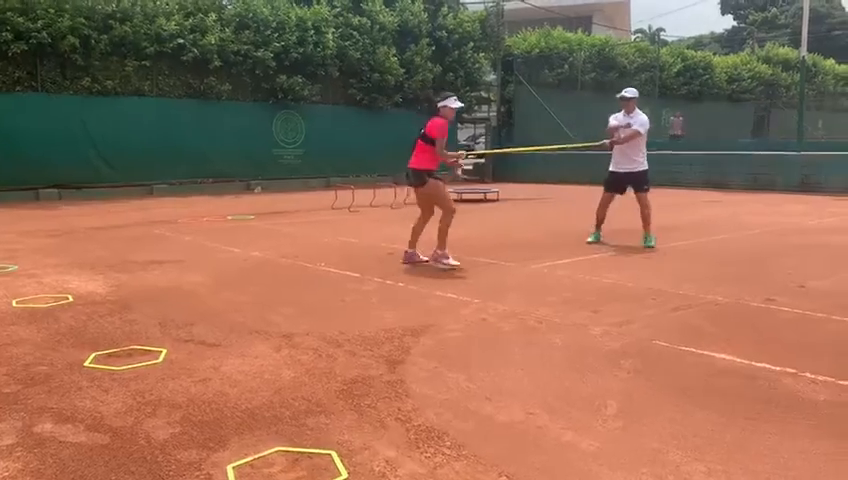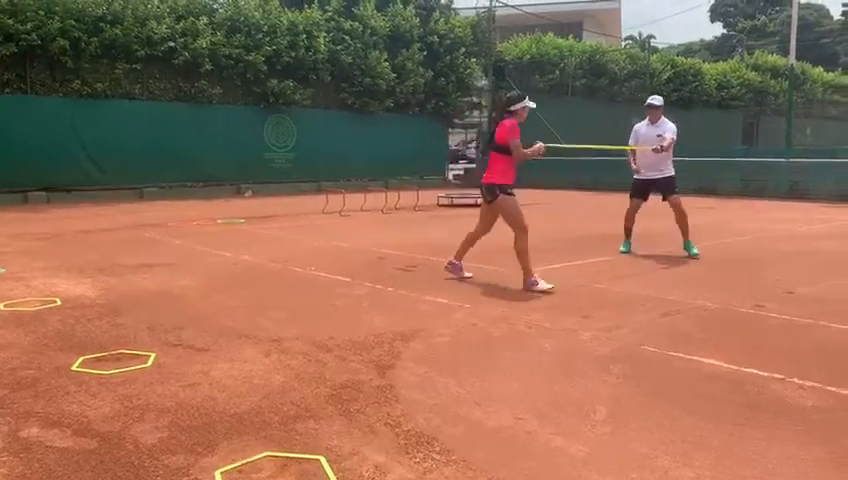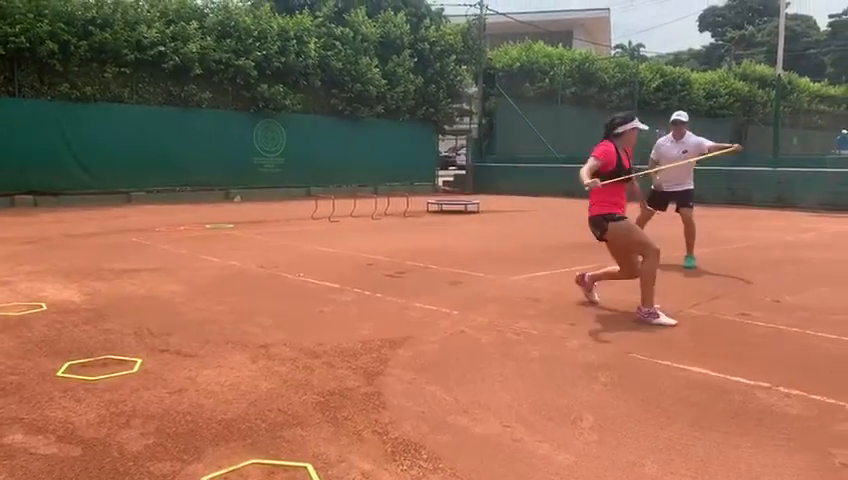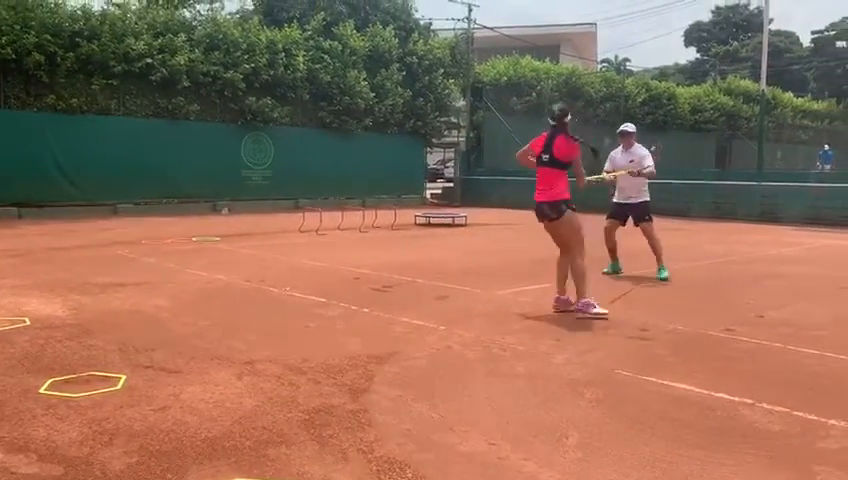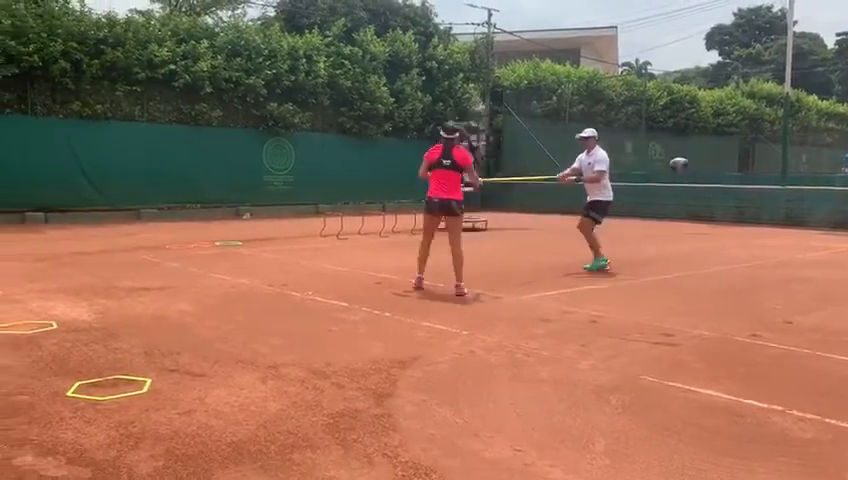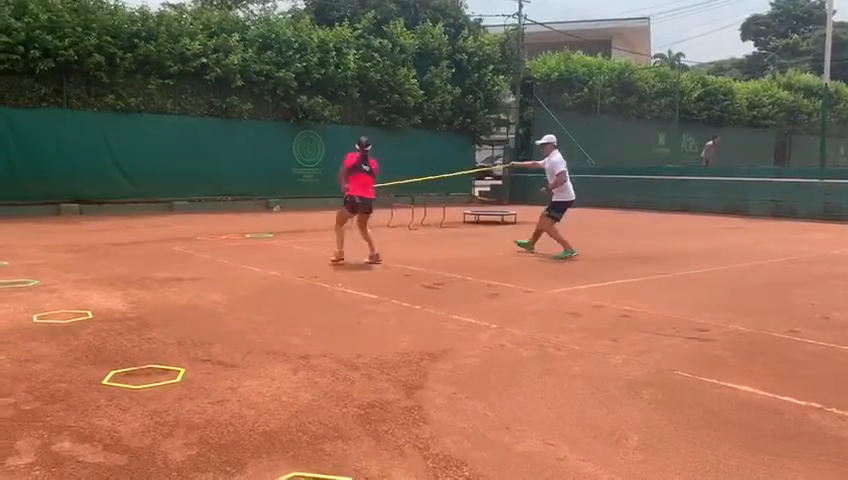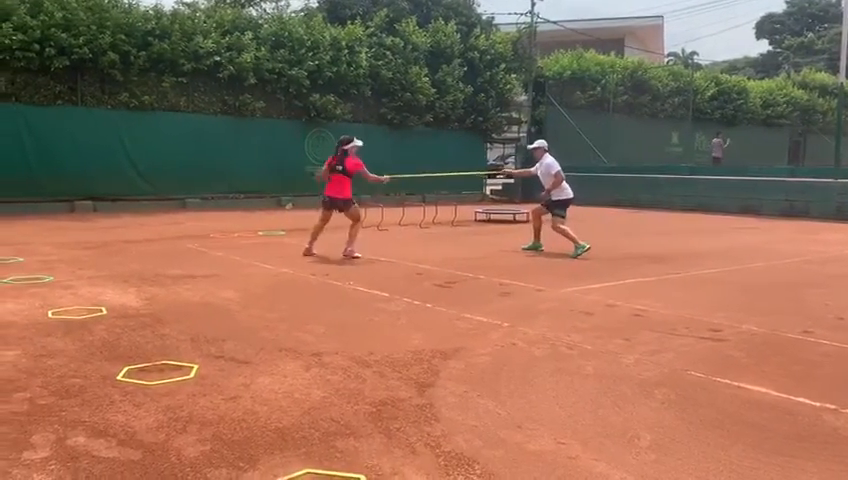
dt=0.7s
person 1, frame 1
left shoulder: (435, 122)
right shoulder: (441, 123)
right elbow: (440, 153)
left wrist: (452, 159)
right wrist: (456, 156)
left hip: (417, 172)
right hip: (423, 173)
left knee: (427, 213)
right knee: (449, 210)
left ankle: (411, 252)
right ankle: (440, 253)
person 1, frame 2
left shoulder: (504, 124)
right shoulder: (510, 125)
right elbow: (518, 156)
left wrist: (532, 152)
right wrist: (535, 150)
left hip: (494, 185)
right hip: (497, 186)
left knee: (482, 229)
right knee: (521, 229)
left ankle: (455, 263)
right ankle: (530, 279)
person 1, frame 3
left shoulder: (627, 152)
right shoulder: (606, 149)
left elbow: (631, 183)
right elbow: (585, 170)
left wrist: (643, 203)
right wrist: (588, 183)
left hip: (614, 217)
right hip: (606, 217)
left knee: (630, 270)
right knee: (652, 252)
left ankle: (588, 279)
right ankle: (647, 309)
person 1, frame 4
left shoulder: (540, 140)
right shoulder: (570, 142)
left elbow: (520, 157)
right elbow: (579, 175)
right wrist: (584, 180)
left hip: (541, 203)
right hip: (558, 203)
left knee: (566, 250)
right knee: (577, 251)
left ankle: (561, 298)
right ankle: (584, 301)
person 1, frame 5
left shoulder: (432, 151)
right shoulder: (463, 153)
left elbow: (422, 174)
right elbow: (474, 179)
right wrist: (478, 182)
left hip: (434, 200)
right hip: (453, 202)
left knee: (426, 240)
right knee: (455, 244)
left ankle: (419, 277)
right ankle: (459, 284)
person 1, frame 6
left shoulder: (350, 157)
right shoulder: (373, 163)
left elbow: (342, 176)
left wrist: (345, 185)
left hip: (354, 198)
right hip: (368, 200)
left knee: (339, 223)
right knee: (363, 227)
left ankle: (339, 252)
right ankle: (374, 254)
person 1, frame 7
left shoulder: (333, 158)
right shoulder: (355, 162)
left elbow: (322, 175)
right elbow: (369, 177)
right wrist: (382, 179)
left hip: (328, 197)
right hip: (344, 199)
left knee: (322, 222)
right knee: (357, 221)
left ankle: (309, 247)
right ankle: (349, 250)
person 2, frame 1
left shoulder: (642, 119)
right shoulder: (615, 118)
left elbow: (630, 136)
right elbow: (611, 130)
left wrist: (613, 141)
right wrist: (618, 127)
left hip: (638, 168)
right hip: (617, 167)
left knee: (643, 200)
right knee: (605, 199)
left ankle: (648, 236)
right ankle: (596, 233)
person 2, frame 2
left shoulder: (669, 127)
right shoulder: (638, 127)
left elbow: (669, 143)
right elbow: (631, 148)
left wrist: (661, 147)
right wrist: (632, 163)
left hip: (665, 174)
right hip: (642, 176)
left knee: (677, 206)
right knee: (633, 207)
left ankle: (687, 244)
right ankle: (627, 241)
person 2, frame 3
left shoulder: (695, 142)
right shoulder: (661, 143)
left elbow: (713, 147)
right elbow: (653, 163)
left wrist: (732, 147)
right wrist: (654, 179)
left hip: (684, 187)
right hip: (661, 187)
left knee: (687, 218)
right knee: (643, 217)
left ankle: (690, 256)
person 2, frame 4
left shoulder: (643, 153)
right shoulder: (614, 154)
left elbow: (652, 172)
right elbow: (606, 173)
left wrist: (641, 173)
left hip: (640, 199)
right hip: (620, 199)
left knee: (649, 231)
right knee: (608, 229)
left ankle: (661, 267)
right ankle: (614, 264)
person 2, frame 5
left shoulder: (600, 156)
right shoulder: (582, 157)
left elbow: (597, 177)
right elbow: (572, 170)
left wrist: (577, 178)
right wrist: (562, 175)
left hip: (601, 198)
right hip: (594, 198)
left knee: (583, 226)
right knee: (587, 229)
left ankle: (599, 258)
right ankle: (598, 260)
person 2, frame 6
left shoulder: (556, 159)
right shoulder: (550, 159)
left elbow: (562, 179)
right elbow: (536, 164)
left wrist: (548, 188)
right wrist: (517, 164)
left hip: (563, 198)
right hip: (561, 197)
left knee: (546, 224)
right knee: (544, 217)
left ankle: (569, 249)
right ankle: (531, 243)
person 2, frame 7
left shoulder: (549, 162)
right shoulder: (540, 165)
left elbow: (560, 178)
right elbow: (528, 172)
left wrist: (547, 191)
right wrist: (510, 172)
left hip: (562, 197)
right hip: (554, 197)
left knee: (557, 225)
right knee: (535, 212)
left ankle: (580, 245)
right ankle: (537, 243)
